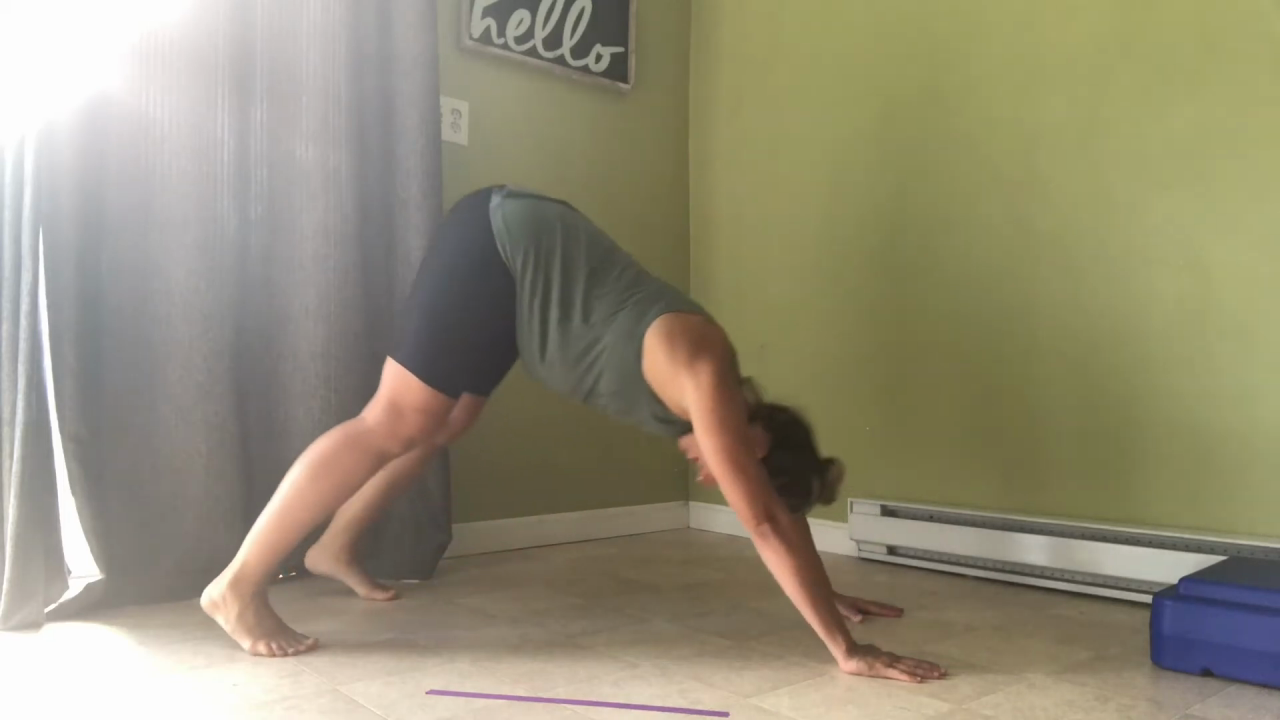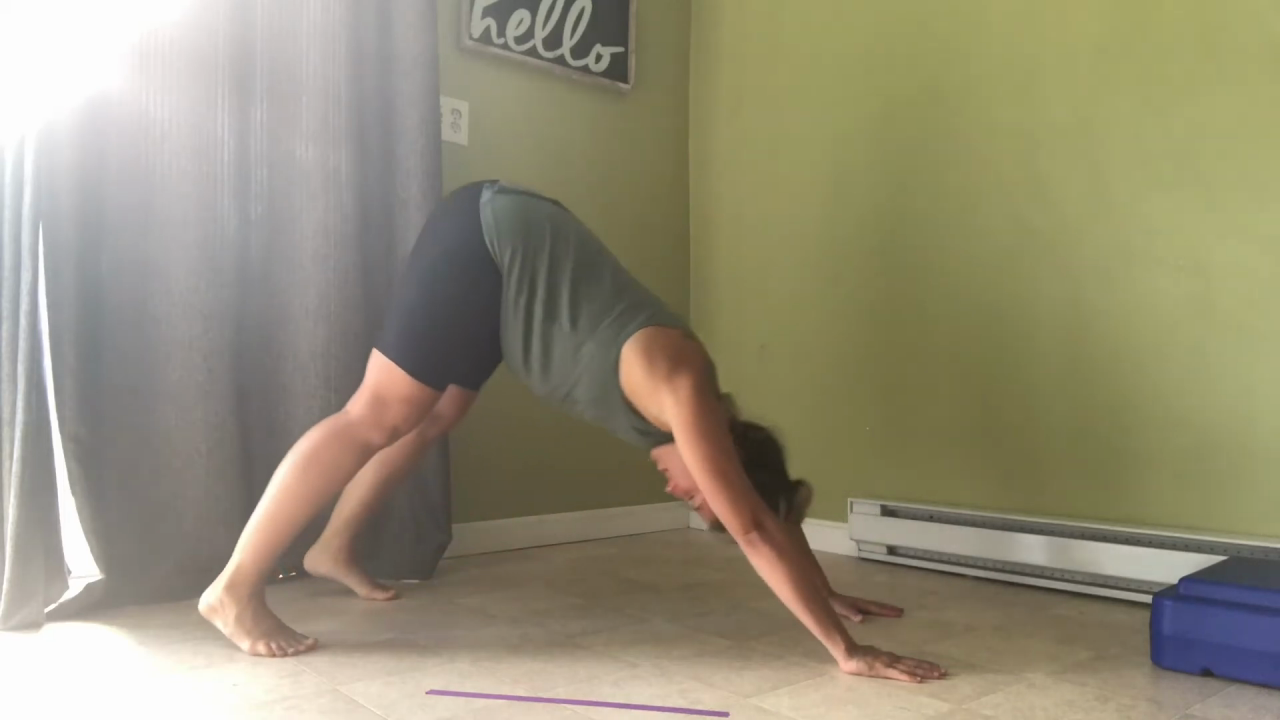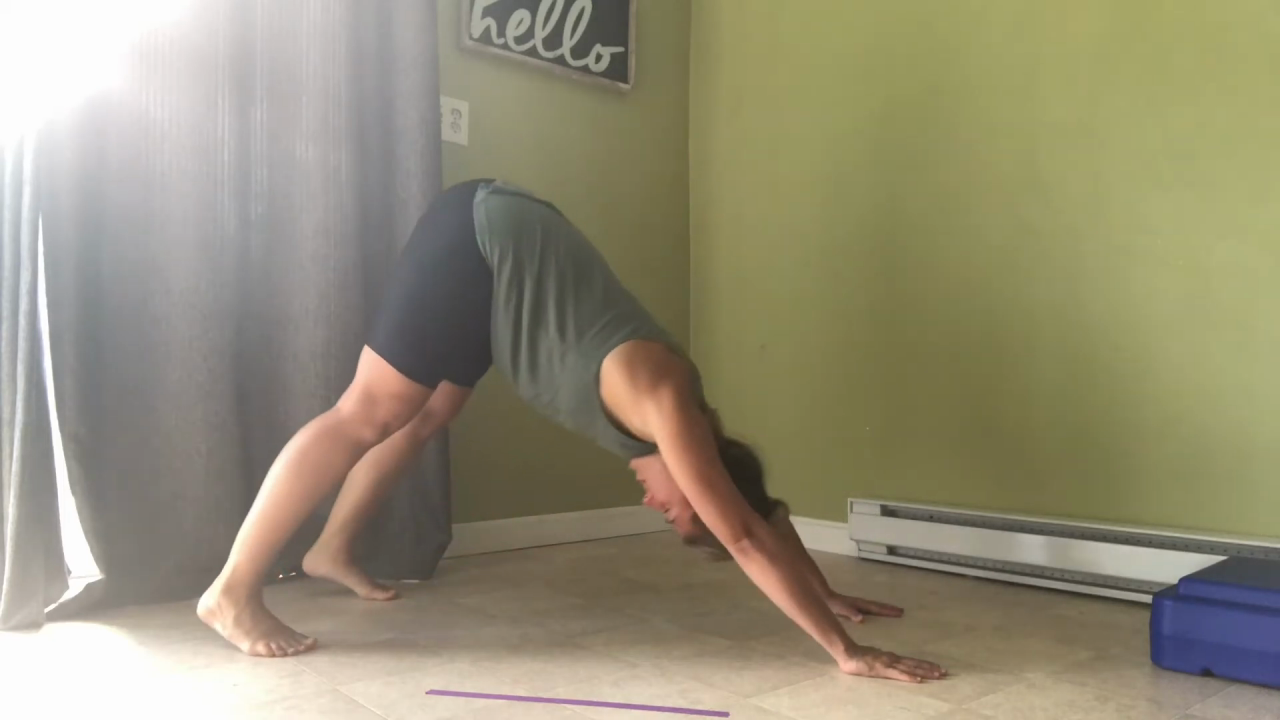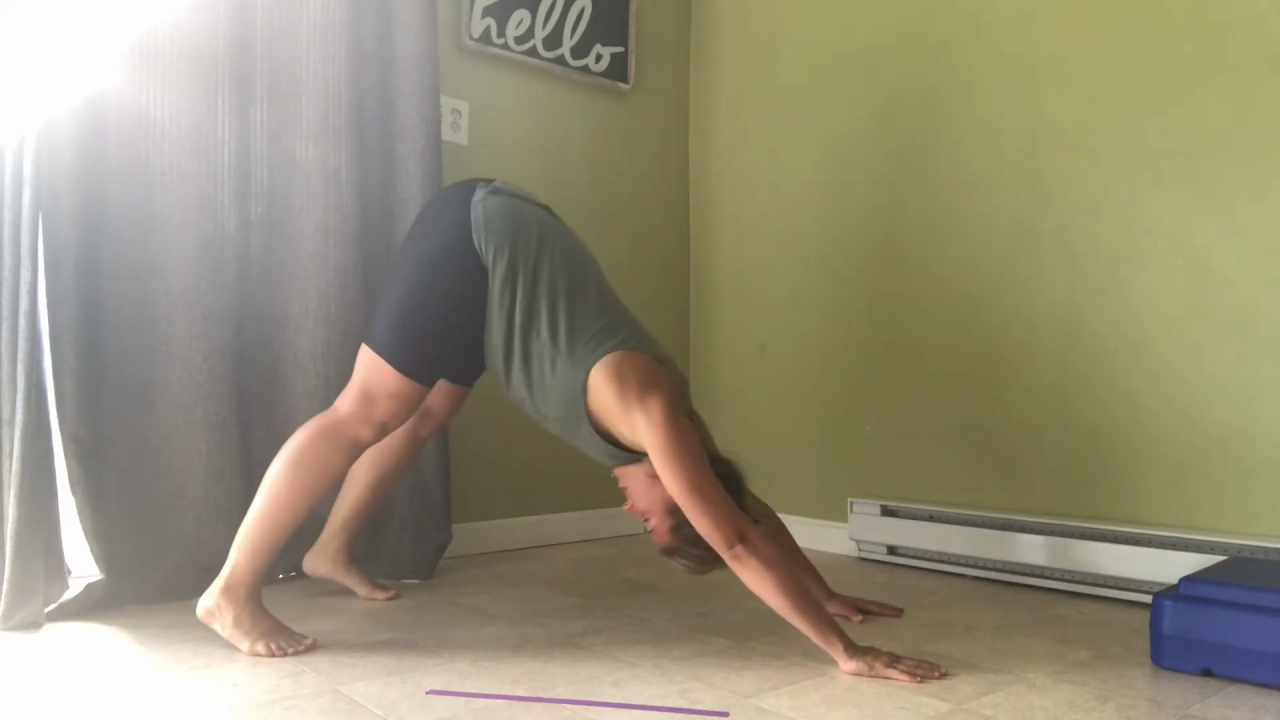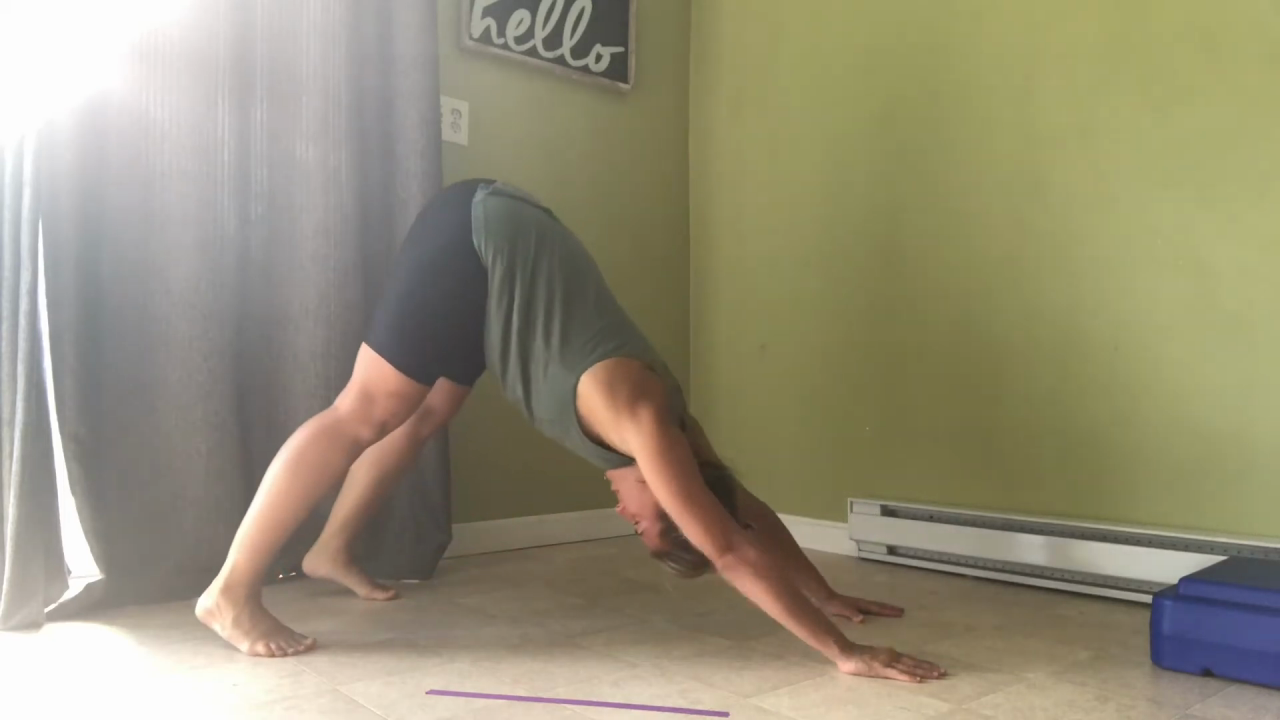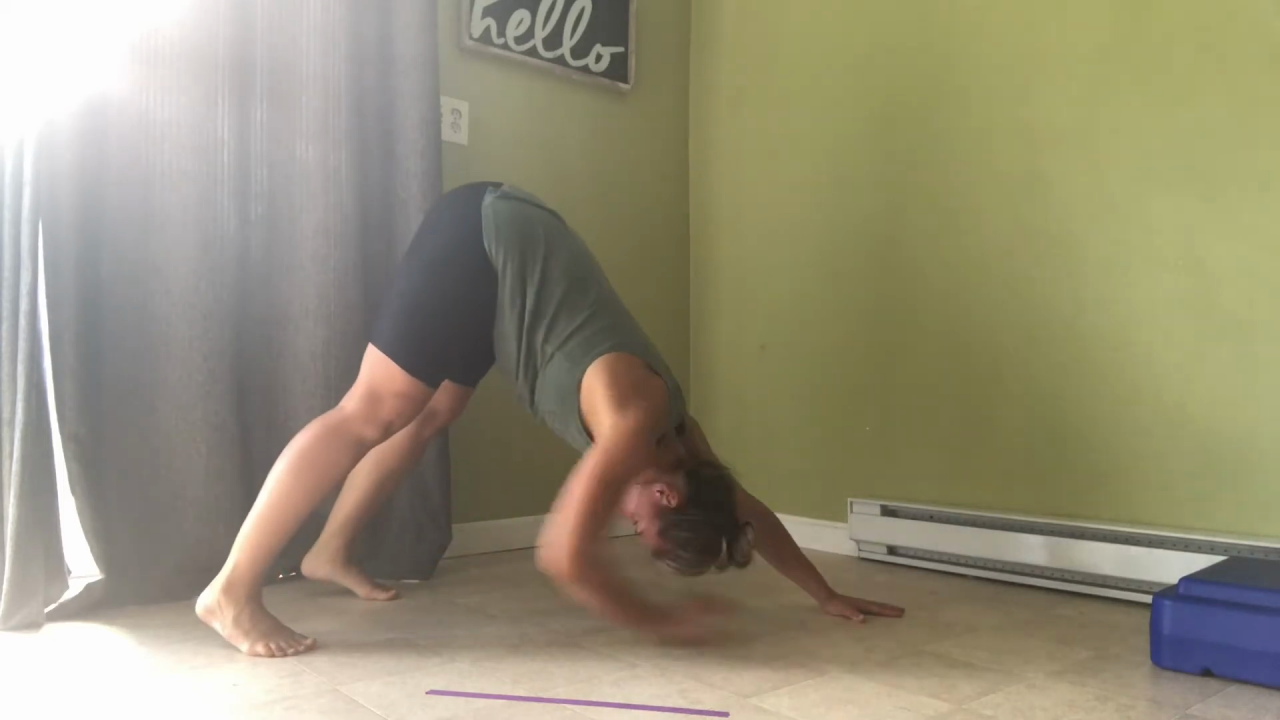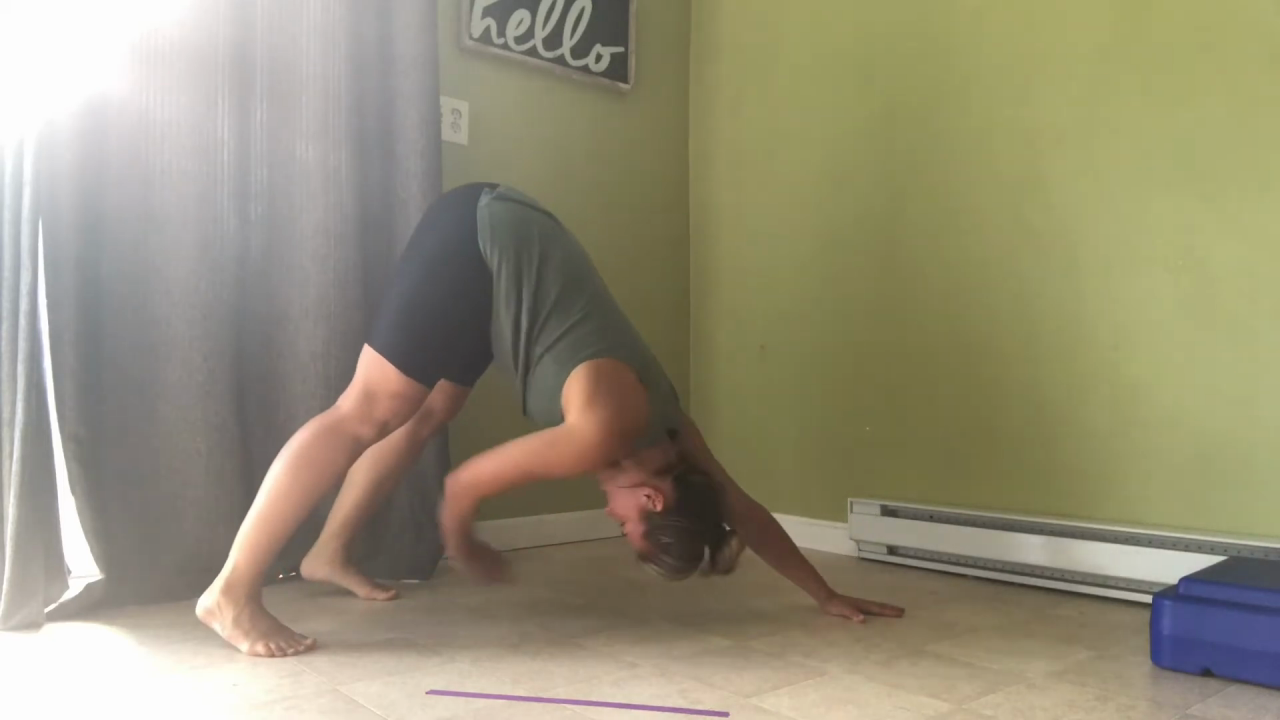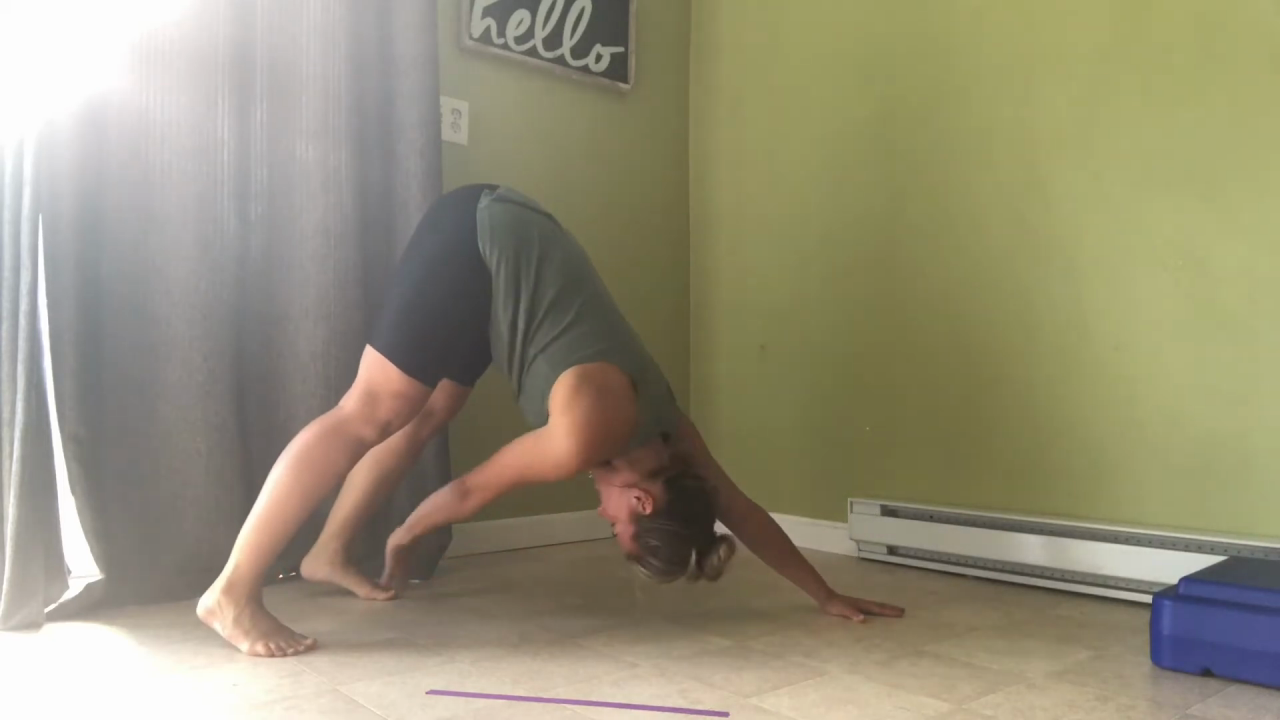
dt=0.2s
person 1, frame 1
left shoulder: (717, 400)
right shoulder: (701, 377)
left elbow: (779, 508)
right elbow: (764, 523)
left wrist: (830, 597)
right wrist: (845, 648)
left hip: (514, 255)
right hip: (497, 246)
left knee: (442, 423)
right knee: (391, 425)
left ankle: (335, 548)
right ankle: (238, 587)
person 1, frame 2
left shoulder: (690, 402)
right shoulder: (677, 390)
left elbow: (767, 508)
right elbow: (753, 529)
left wrist: (829, 597)
right wrist: (844, 649)
left hip: (504, 251)
right hip: (486, 240)
left knee: (431, 416)
right knee: (377, 418)
left ankle: (333, 549)
right ankle: (235, 591)
person 1, frame 3
left shoulder: (678, 413)
right shoulder: (659, 402)
left elbow: (759, 514)
right elbow: (744, 536)
left wrist: (828, 596)
right wrist: (843, 649)
left hip: (500, 246)
right hip: (478, 238)
left knee: (425, 414)
right knee: (367, 416)
left ankle: (332, 550)
right ankle: (232, 593)
person 1, frame 4
left shoulder: (667, 417)
right shoulder: (648, 412)
left elbow: (751, 509)
right elbow: (737, 544)
left wrist: (828, 596)
right wrist: (843, 650)
left hip: (497, 246)
right hip: (475, 237)
left knee: (424, 413)
right knee: (364, 416)
left ankle: (331, 551)
right ankle: (231, 593)
person 1, frame 5
left shoulder: (669, 427)
right shoulder: (641, 420)
left elbow: (747, 511)
right elbow: (727, 552)
left wrist: (831, 600)
right wrist: (843, 648)
left hip: (498, 243)
right hip: (473, 234)
left knee: (427, 412)
right knee: (366, 413)
left ankle: (331, 551)
right ankle: (232, 594)
person 1, frame 6
left shoulder: (672, 430)
right shoulder: (635, 423)
left elbow: (746, 508)
right elbow: (565, 557)
left wrist: (826, 595)
right wrist: (655, 620)
left hip: (502, 248)
right hip: (482, 239)
left knee: (424, 416)
right knee: (369, 416)
left ankle: (331, 552)
right ankle: (232, 592)
person 1, frame 7
left shoulder: (668, 431)
right shoulder: (609, 430)
left elbow: (742, 508)
right elbow: (466, 484)
left wrist: (826, 595)
right wrist: (466, 552)
left hip: (500, 246)
right hip: (478, 238)
left knee: (426, 414)
right knee: (365, 414)
left ankle: (329, 553)
right ankle: (231, 593)
person 1, frame 8
left shoulder: (666, 431)
right shoulder: (589, 434)
left elbow: (739, 508)
right elbow: (473, 491)
left wrist: (825, 595)
right wrist: (402, 538)
left hip: (500, 247)
right hip: (478, 238)
left knee: (426, 413)
right knee: (367, 415)
left ankle: (329, 553)
right ankle: (232, 592)
